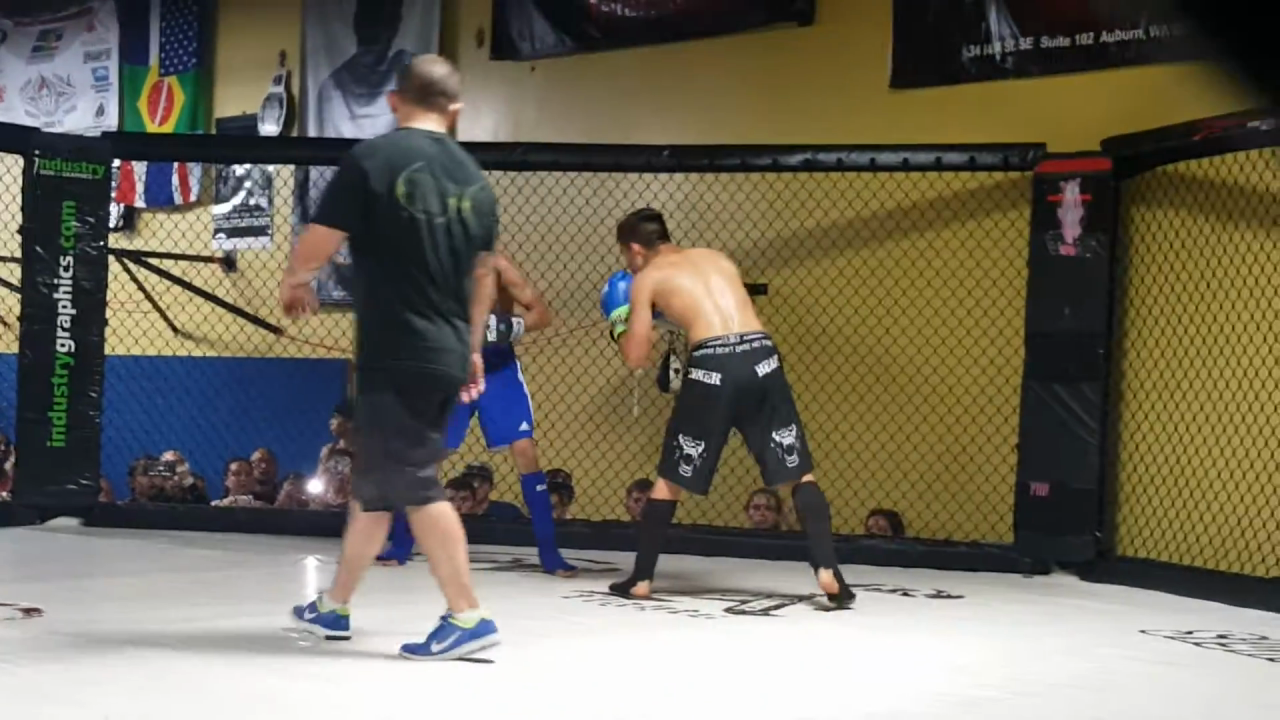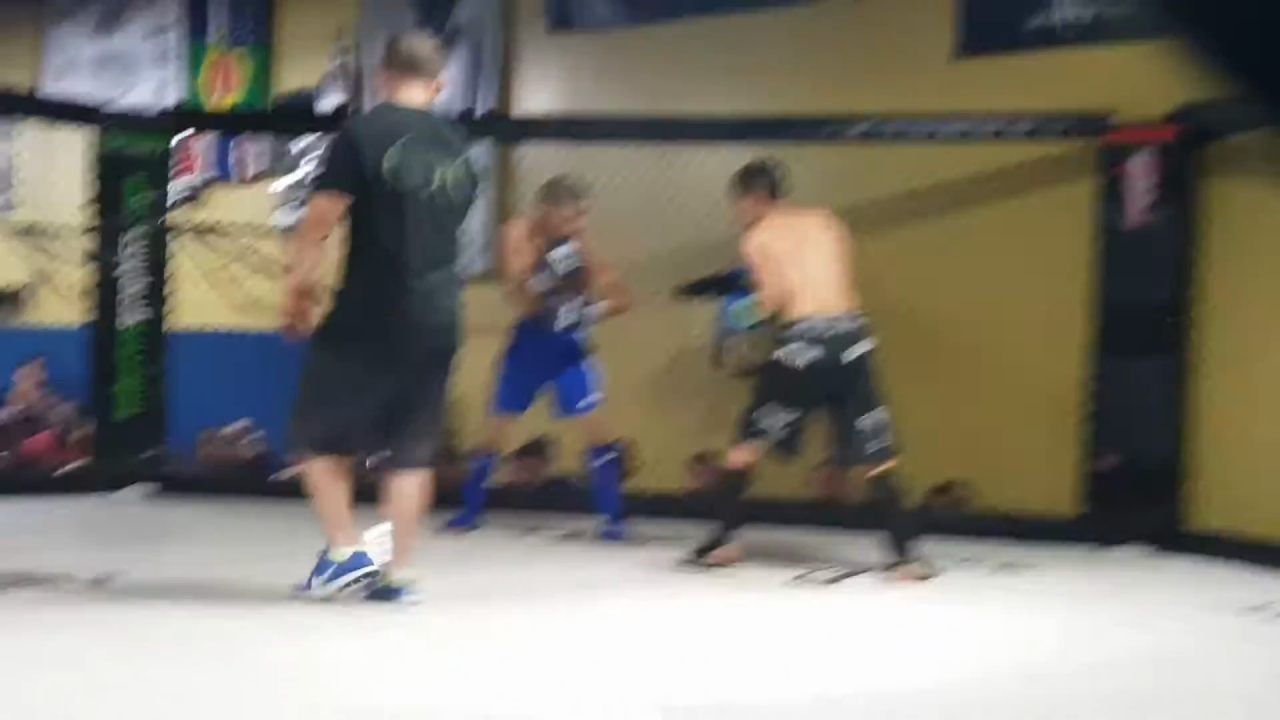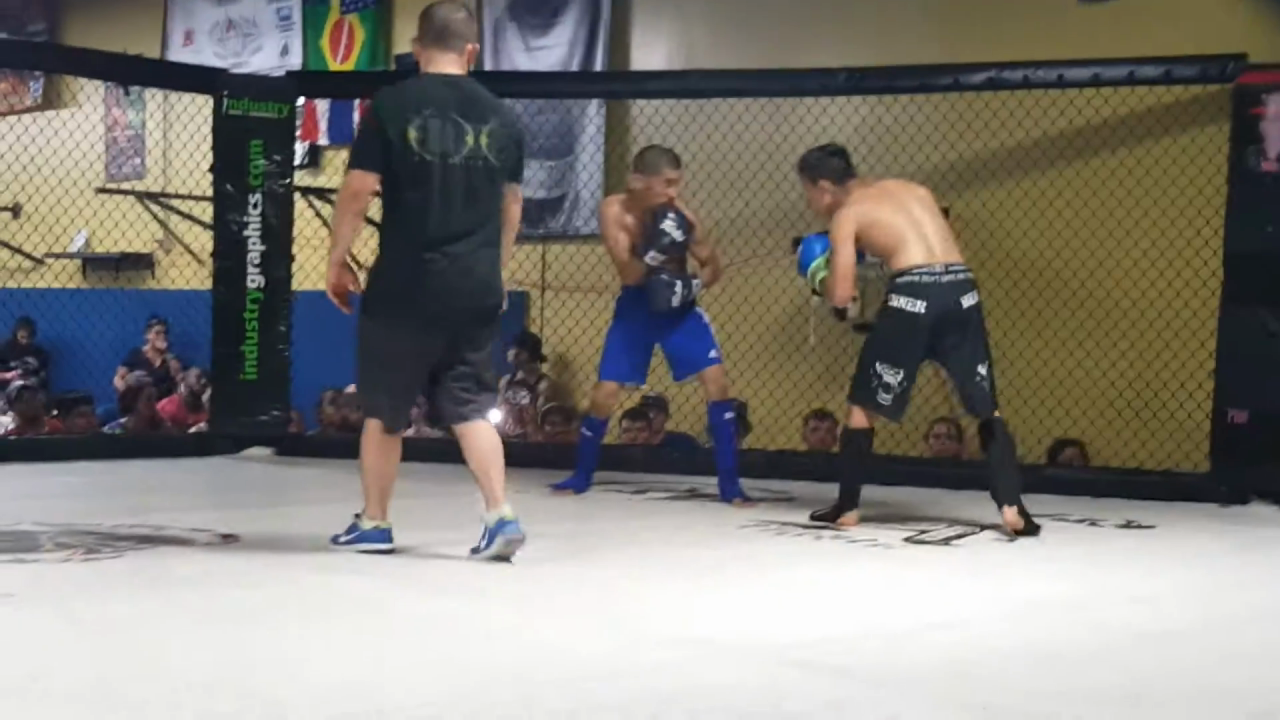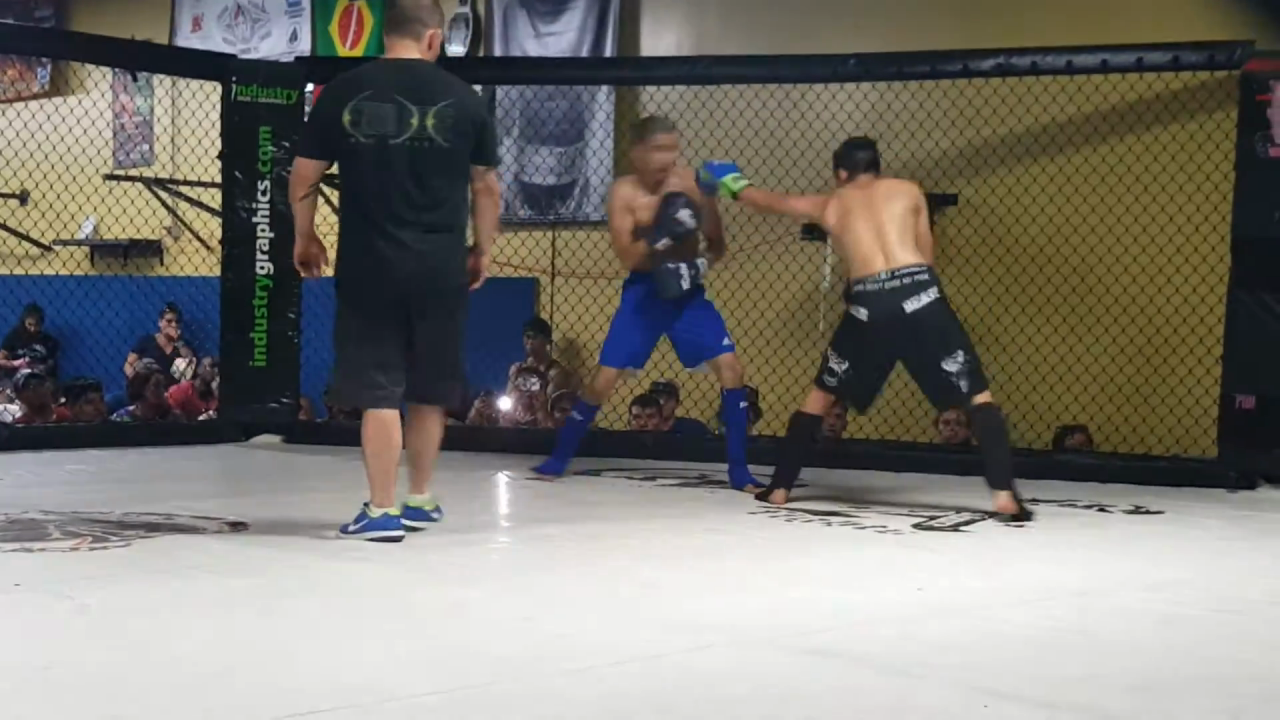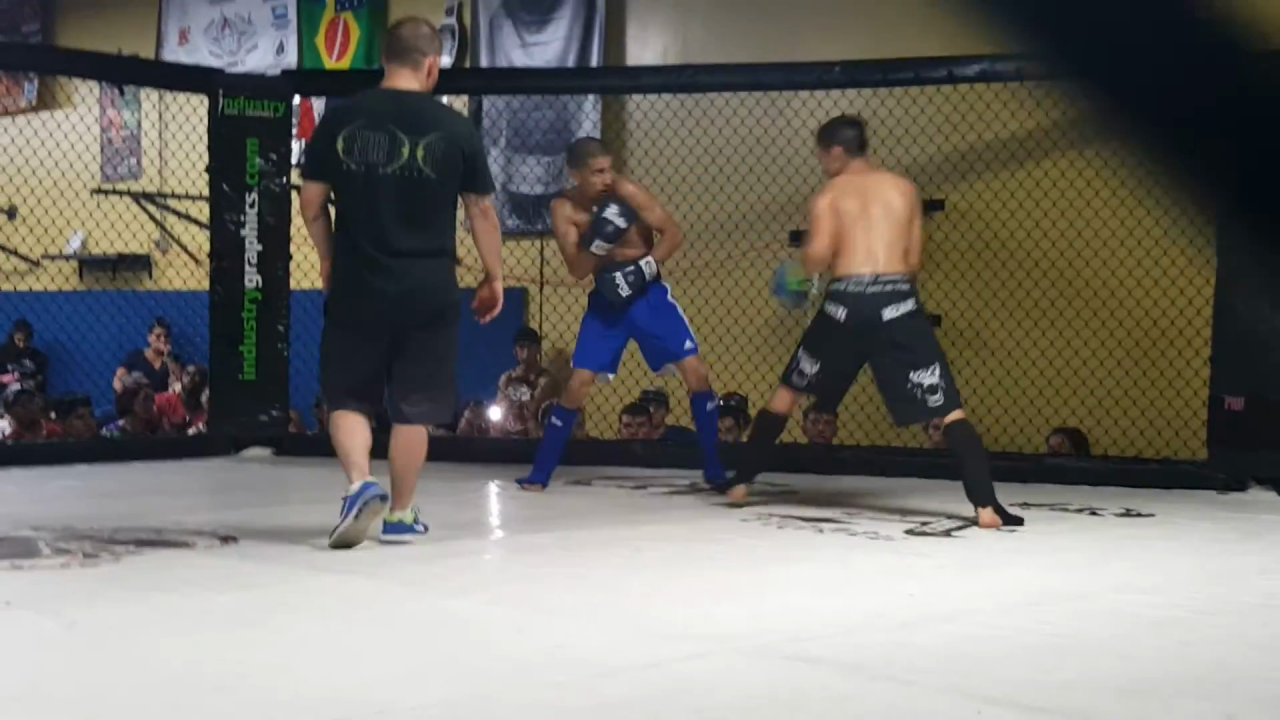
dt=0.4s
person 1, frame 1
left shoulder: (371, 159)
right shoulder: (475, 178)
left elbow: (315, 246)
left wrist: (294, 284)
right wrist: (473, 350)
left hip: (395, 357)
right hip: (449, 357)
left knee: (413, 488)
right knee: (377, 483)
left ankle: (467, 615)
right ankle: (333, 606)
person 1, frame 2
left shoulder: (364, 133)
right shoulder: (459, 150)
left elbow: (322, 218)
left wrist: (297, 286)
left hip: (367, 317)
right hip: (438, 321)
left knee: (317, 436)
right knee: (410, 450)
left ankle: (345, 550)
right ankle: (397, 574)
person 1, frame 3
left shoulder: (392, 106)
right shoulder: (501, 116)
left elbow: (356, 191)
right elbow: (510, 203)
left wrist: (338, 261)
right wrist: (495, 266)
left hip: (405, 284)
right hip: (478, 286)
left knee: (386, 408)
right knee: (472, 404)
left ankle: (372, 523)
right ankle: (499, 515)
person 1, frame 4
left shoulder: (343, 92)
right shoulder: (464, 98)
left elbow: (303, 178)
right elbow: (486, 188)
left wrist: (305, 238)
right wrist: (482, 250)
left hip: (368, 268)
right hip: (440, 268)
left knee: (378, 392)
right knee: (430, 390)
left ankle: (382, 509)
right ankle: (419, 499)
person 1, frame 5
left shoulder: (339, 119)
right shoulder: (455, 127)
left elbow: (311, 202)
right elbow: (481, 211)
left wrist: (328, 258)
right wrist: (494, 277)
left hip: (358, 286)
right hip: (429, 289)
left knee: (347, 396)
right knee: (415, 406)
left ankle: (361, 480)
right ankle: (400, 515)
person 2, frame 1
left shoulder: (645, 279)
right shoulder: (716, 257)
left elbow: (635, 358)
left wrist: (618, 322)
left hip: (713, 367)
right hip: (761, 357)
left knee: (669, 481)
right knee: (799, 471)
left ankle: (640, 579)
right ankle: (827, 571)
person 2, frame 2
left shoulder: (756, 236)
right shoulder: (831, 224)
left elbow: (772, 295)
left wrist: (755, 308)
left hip: (801, 344)
right hip: (850, 339)
left knee: (747, 444)
right knee: (877, 461)
left ankle: (723, 542)
right ankle: (906, 559)
person 2, frame 3
left shoulder: (846, 215)
right shoulder: (911, 187)
left elbow: (841, 297)
left wrist: (819, 276)
left hip: (912, 295)
right hip: (959, 291)
left knee: (863, 407)
right knee: (986, 409)
left ankle: (846, 507)
right ankle: (1011, 508)
person 2, frame 4
left shoulder: (828, 204)
right shoulder: (908, 190)
left elbow: (768, 202)
left wrist: (732, 185)
left hip: (867, 304)
right hip: (919, 294)
left knee: (822, 393)
right knee: (977, 395)
left ankle: (779, 486)
right ankle: (1003, 494)
person 2, frame 5
left shoulder: (828, 195)
right shoulder: (905, 189)
left elbow: (817, 255)
right elbow: (912, 263)
left wrist: (802, 276)
left hip: (845, 305)
right hip: (897, 304)
left knee: (786, 392)
right knee: (948, 409)
left ankle: (741, 482)
right ankle: (987, 506)
person 3, frame 1
left shoulder: (500, 266)
left elbow: (542, 313)
left wrist: (511, 326)
left hip: (497, 368)
left knee: (525, 450)
left ankle: (550, 554)
right ankle: (400, 546)
person 3, frame 2
left shoulder: (581, 246)
right shoulder: (517, 234)
left elbow: (618, 298)
right elbow: (518, 295)
left wrist: (588, 310)
right wrist: (544, 275)
left hip: (568, 340)
right hip: (530, 338)
left knee: (592, 423)
right knee: (498, 426)
left ankle: (612, 521)
right ankle: (469, 512)
person 3, frame 3
left shoulder: (681, 215)
right shoulder: (613, 211)
left elbow: (713, 265)
right elbow: (628, 274)
left wrist: (692, 285)
right wrist: (655, 251)
left hip: (677, 303)
right hip: (636, 304)
left knee: (716, 382)
right knee: (606, 394)
left ankle: (729, 483)
right ankle: (582, 475)
person 3, frame 4
left shoulder: (690, 184)
right shoulder: (622, 195)
left elbow: (718, 243)
right elbow: (628, 259)
left wrist: (699, 266)
right wrist: (661, 237)
left hip: (685, 290)
right hip: (643, 290)
left knee: (730, 368)
right knee: (605, 379)
left ankle: (739, 470)
right ankle: (559, 458)
person 3, frame 5
left shoulder: (626, 192)
right shoulder: (562, 209)
left elbow: (673, 234)
right elbow: (578, 269)
left wrist: (643, 268)
right wrist: (601, 239)
left hip: (649, 293)
right hip: (608, 298)
left knee: (695, 370)
right knee: (578, 383)
left ankle: (714, 470)
right ankle: (541, 472)
